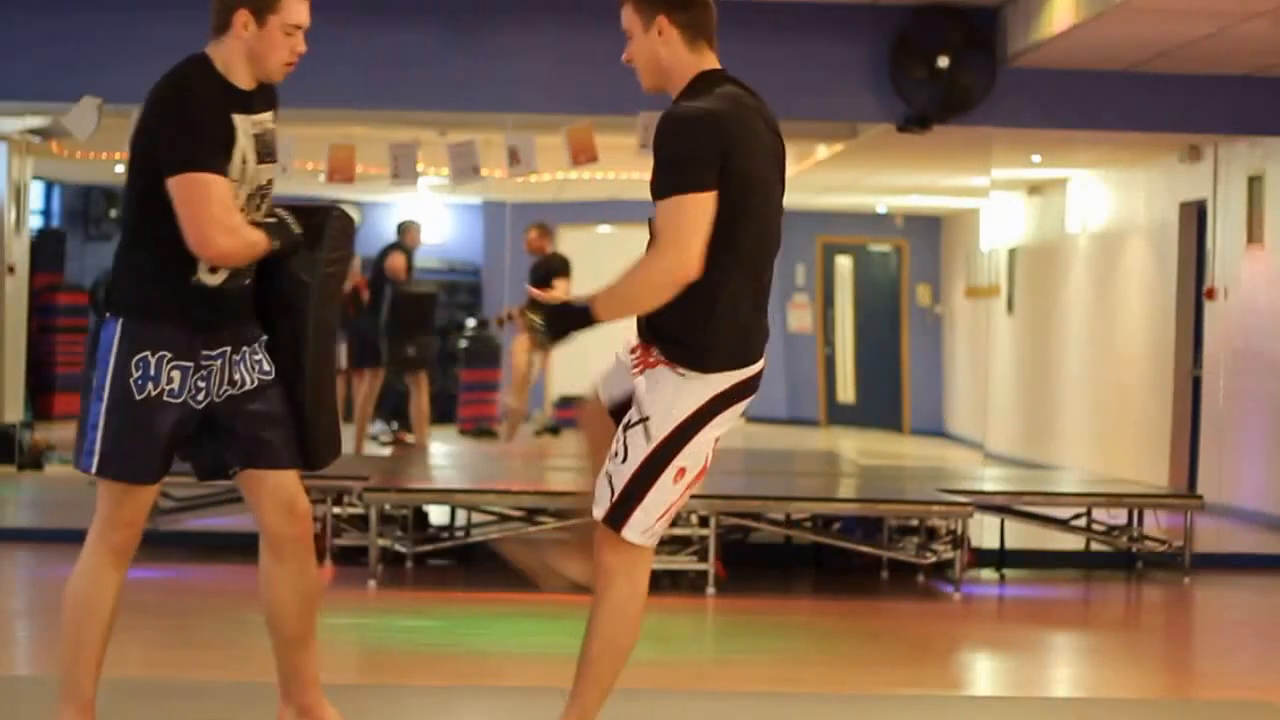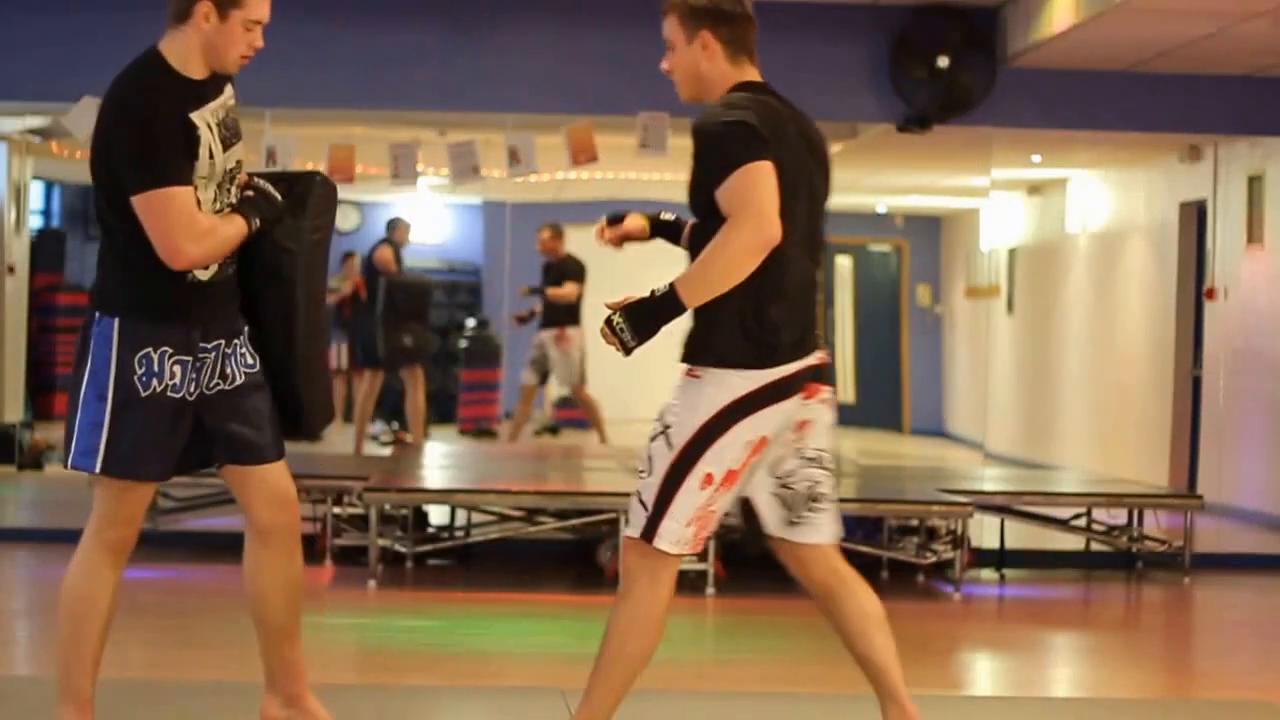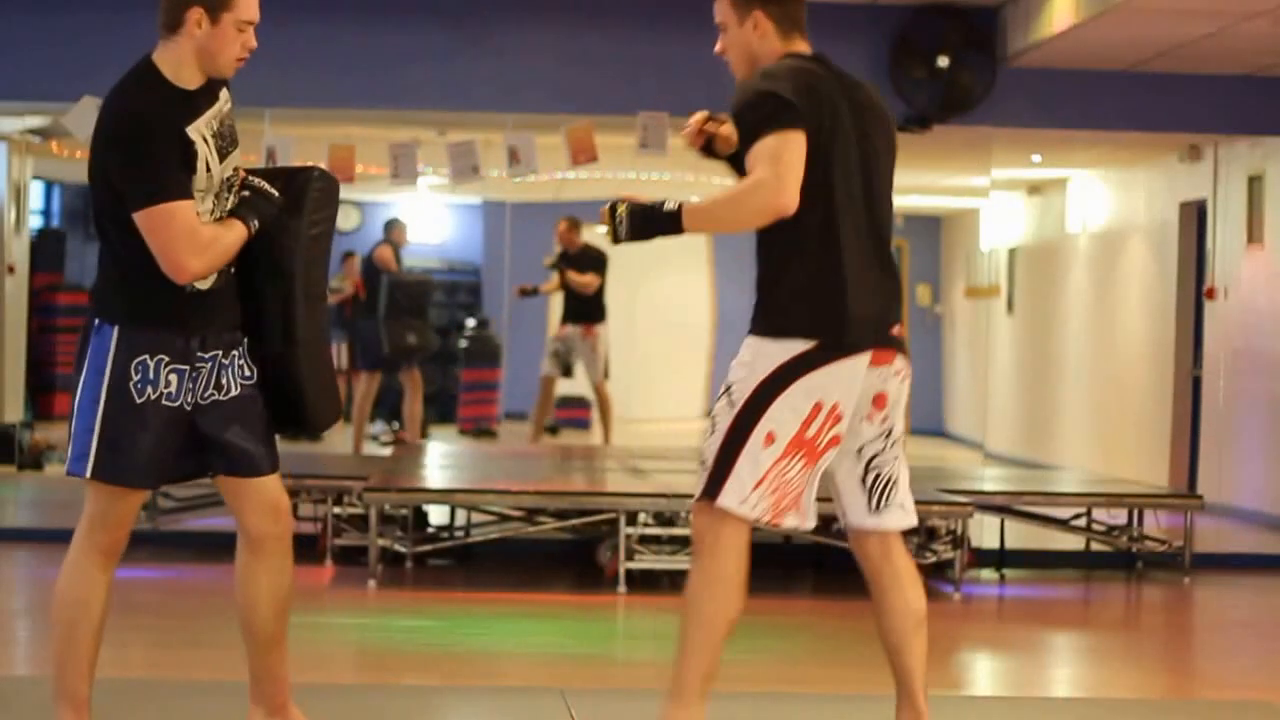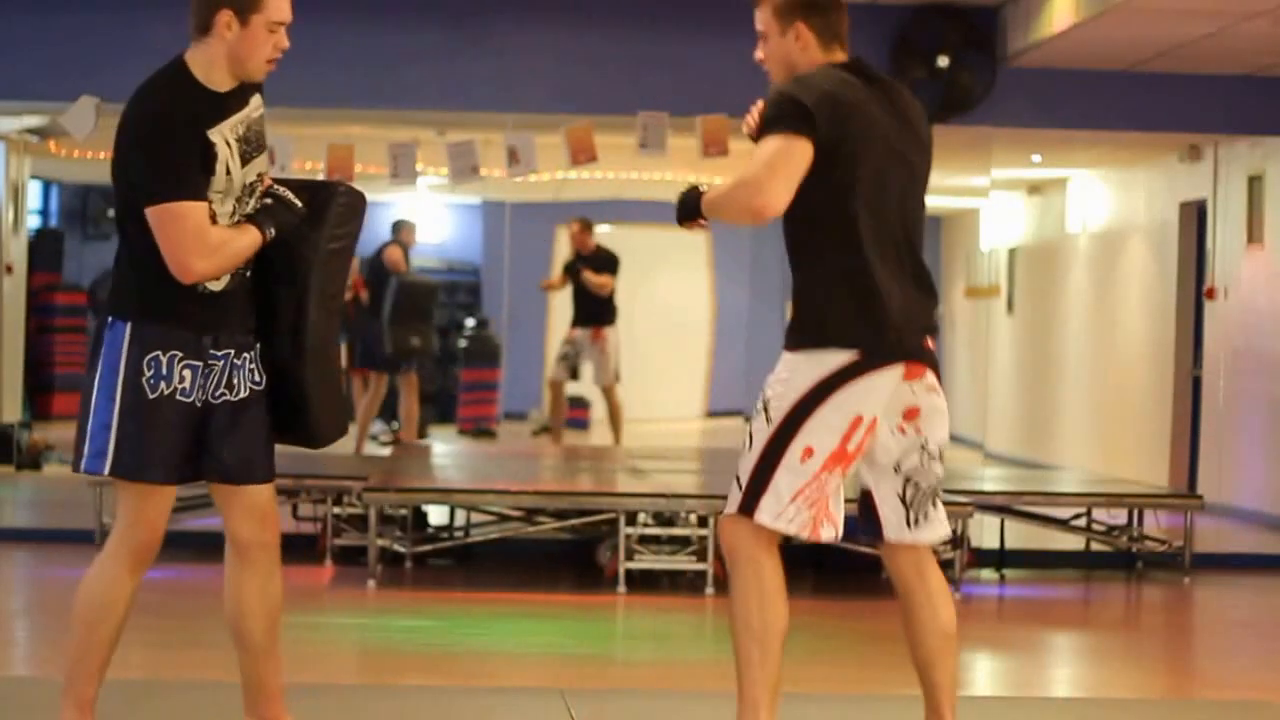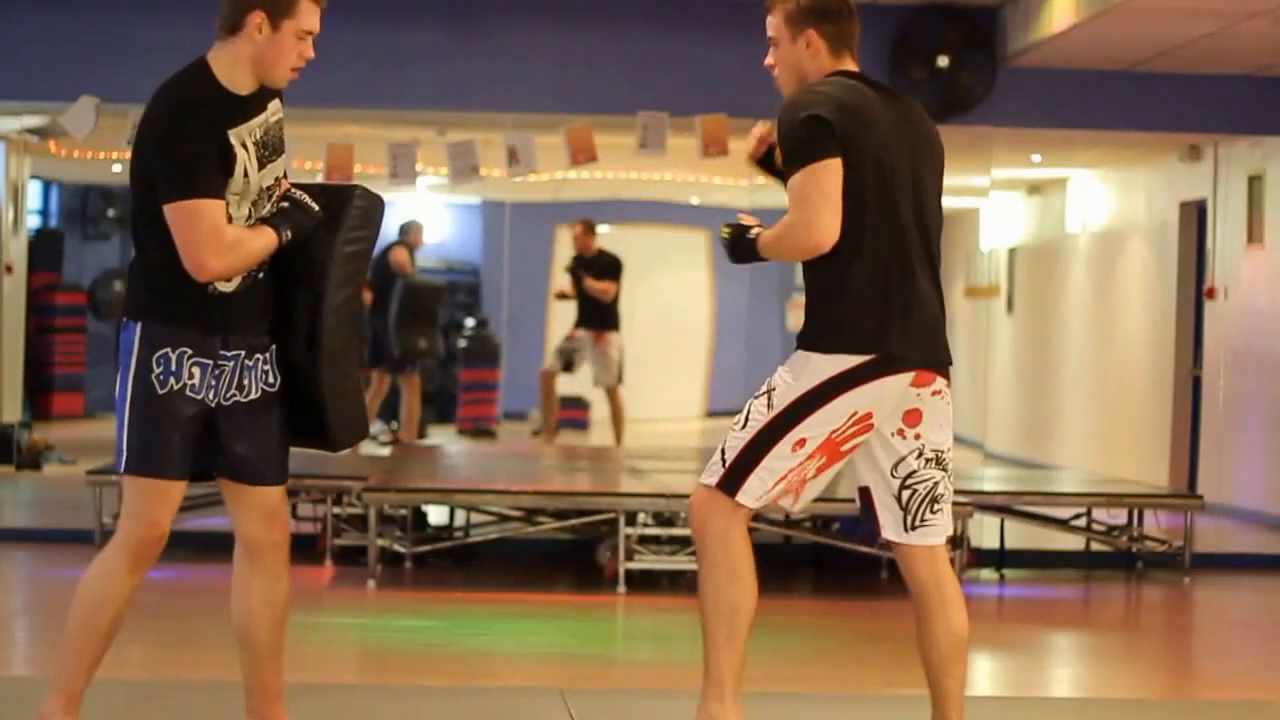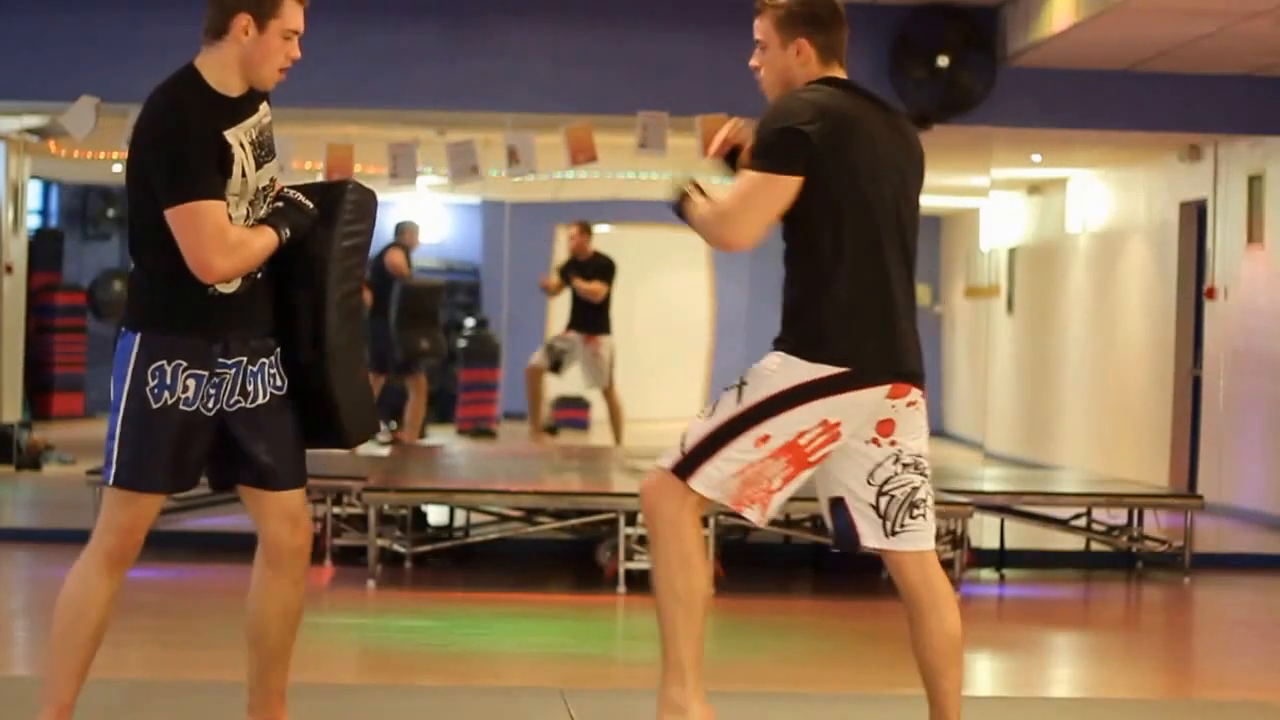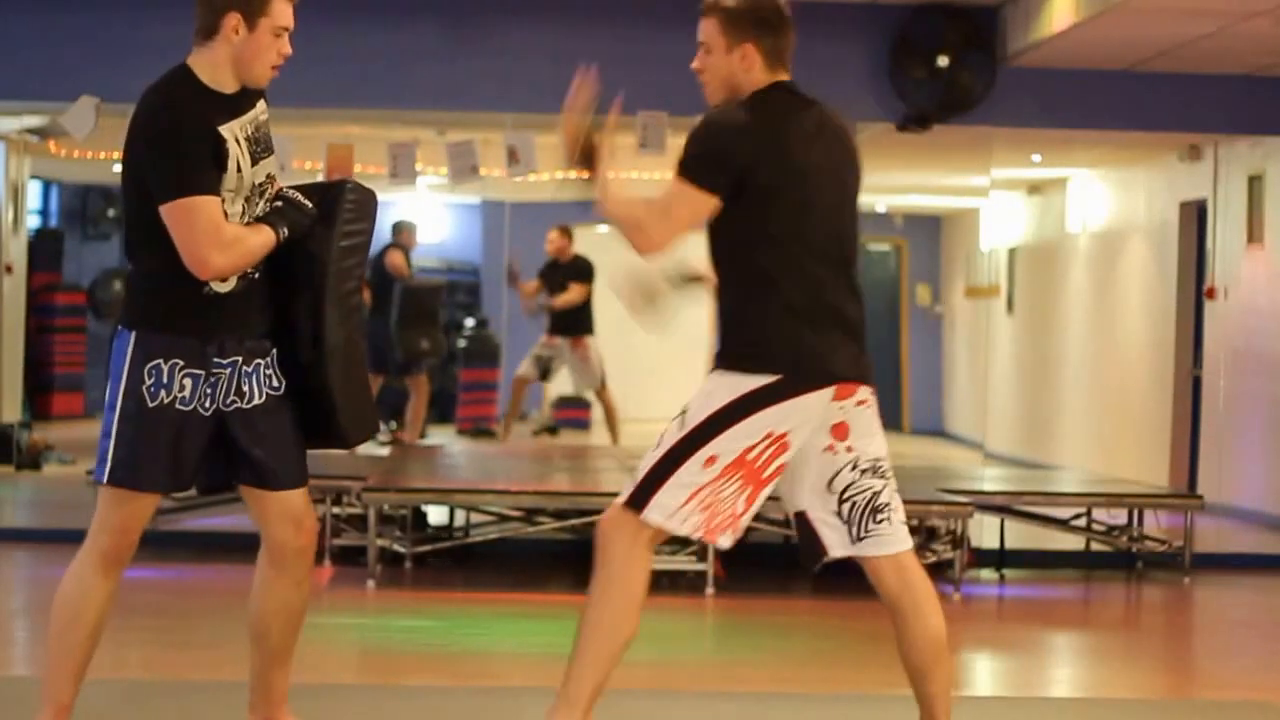
dt=0.2s
person 1, frame 1
left shoulder: (261, 98)
right shoulder: (186, 98)
right elbow: (213, 236)
left wrist: (270, 230)
right wrist: (274, 234)
left hip: (233, 343)
right hip: (154, 339)
left knee: (289, 518)
right knee: (116, 531)
person 1, frame 2
left shoulder: (216, 81)
right shoulder: (142, 101)
right elbow: (182, 244)
left wrist: (249, 199)
right wrist: (250, 214)
left hip: (220, 330)
right hip: (144, 334)
left knee: (276, 509)
right knee: (112, 529)
person 1, frame 3
left shoulder: (211, 87)
right shoulder: (137, 115)
right elbow: (185, 258)
left wrist: (244, 200)
right wrist: (253, 214)
left hip: (218, 340)
right hip: (141, 343)
left knee: (269, 519)
right knee: (103, 534)
person 1, frame 4
left shoulder: (245, 92)
right shoulder: (161, 113)
right elbow: (193, 258)
left wrist: (272, 207)
right wrist: (269, 222)
left hip: (232, 342)
right hip: (155, 340)
left knee: (257, 530)
right knee: (137, 538)
person 1, frame 5
left shoulder: (266, 96)
right shoulder: (182, 113)
right elbow: (207, 256)
left wrist: (290, 205)
right wrist: (286, 225)
left hip: (247, 343)
right hip: (171, 339)
left knee: (266, 532)
right knee: (143, 534)
person 1, frame 6
left shoulder: (253, 99)
right shoulder: (176, 117)
right elbow: (213, 258)
left wrist: (284, 212)
right wrist: (284, 224)
left hip: (250, 348)
right hip: (170, 350)
left knee: (288, 534)
right knee: (116, 541)
person 1, frame 7
left shoulder: (249, 98)
right shoulder: (171, 115)
right elbow: (209, 254)
left wrist: (281, 209)
right wrist: (282, 222)
left hip: (248, 348)
right hip: (168, 349)
left knee: (294, 535)
right knee: (111, 541)
person 2, frame 1
left shoulder: (692, 122)
right shoulder: (741, 112)
left elbow: (680, 261)
left wrist: (580, 315)
left hip: (698, 365)
right hip: (701, 330)
left knee: (621, 546)
right knee: (598, 416)
right ankle: (588, 551)
person 2, frame 2
left shoulder: (726, 122)
right shoulder: (796, 126)
left elbow: (757, 229)
left wrist: (661, 303)
right wrist: (662, 227)
left hip: (737, 371)
right hip: (800, 372)
left knee: (648, 555)
right knee: (815, 559)
person 2, frame 3
left shoulder: (772, 90)
right shoulder: (867, 105)
left elbow: (776, 195)
left wrist: (664, 217)
right wrist: (733, 147)
left hip: (799, 344)
right hip: (878, 346)
left knee: (720, 525)
right knee: (881, 541)
person 2, frame 4
left shoulder: (803, 95)
right shoulder: (906, 112)
left elbow: (764, 199)
left wrist: (698, 203)
left hip: (836, 356)
right hip: (911, 359)
left knee: (747, 534)
right knee: (912, 554)
person 2, frame 5
left shoulder: (814, 108)
right shoulder: (916, 123)
left elbow: (817, 232)
left wrist: (746, 241)
left hip: (846, 356)
right hip: (922, 363)
left knee: (714, 507)
right knee: (924, 560)
person 2, frame 6
left shoulder: (796, 118)
right shoulder: (898, 132)
left elbow: (734, 228)
left wrist: (689, 203)
right wrist: (753, 160)
left hip: (817, 367)
right hip: (895, 375)
left knee: (668, 494)
right knee: (916, 563)
person 2, frame 7
left shoulder: (732, 130)
right shoulder: (830, 134)
left elbow: (651, 232)
left wrist: (590, 158)
left hip: (763, 377)
right hip: (842, 379)
left knee: (625, 529)
right knee: (894, 566)
person 3, frame 1
left shoulder: (386, 253)
right shoulder: (399, 252)
right elbow: (394, 273)
right wrist: (404, 285)
left hip: (374, 323)
left knee: (371, 385)
right knee: (419, 383)
left ankle: (359, 446)
right ankle: (421, 447)
person 3, frame 2
left shoulder: (379, 249)
right shoulder: (388, 247)
right elbow: (382, 259)
left hip: (370, 322)
right hip: (384, 321)
left knee: (369, 383)
right knee: (414, 379)
left ankle: (358, 448)
right ankle: (417, 445)
person 3, frame 3
left shoulder: (375, 253)
right shoulder: (387, 248)
right elbow: (382, 257)
left hip: (368, 322)
right hip: (384, 323)
left knee: (366, 386)
right knee: (413, 383)
left ankle: (357, 449)
right ankle: (413, 446)
person 3, frame 4
left shoulder: (378, 254)
right shoulder: (396, 248)
right elbow: (392, 259)
left hip: (373, 323)
left knee: (375, 388)
right knee: (408, 385)
left ankle: (358, 448)
person 3, frame 5
left shoulder: (383, 255)
right shoulder: (401, 248)
right elbow: (399, 260)
left hip: (377, 322)
right hip: (393, 325)
left knee: (377, 387)
right knee: (411, 386)
person 3, frame 6
left shoulder: (381, 256)
right shoulder: (397, 250)
right elbow: (395, 263)
right wrist: (409, 281)
left hip: (377, 325)
right hip: (394, 327)
left knee: (372, 388)
right knee: (418, 388)
right ankle: (409, 446)
person 3, frame 7
left shoulder: (379, 256)
right shoulder: (397, 250)
right elbow: (395, 263)
right wrist: (409, 281)
left hip: (377, 327)
right hip: (394, 328)
left knee: (369, 388)
right knee: (419, 388)
right ankle: (409, 445)
person 4, frame 1
left shoulder: (557, 262)
right shoulder: (538, 266)
left elbow: (562, 293)
left wrist: (533, 303)
right wrist: (515, 313)
left knee: (520, 343)
right knee: (522, 386)
right ankle: (507, 441)
person 4, frame 2
left shoulder: (573, 266)
right shoulder: (547, 267)
left elbow: (569, 295)
left wrist: (539, 290)
right wrist: (532, 312)
left hip: (567, 332)
right hip: (545, 332)
left knee: (577, 390)
right knee: (527, 388)
left ankle: (603, 441)
right ankle: (511, 442)
person 4, frame 3
left shoulder: (596, 256)
right shoulder: (563, 256)
left elbow: (589, 287)
left wrist: (562, 269)
right wrist: (535, 290)
left hip: (591, 327)
right hip: (567, 325)
left knee: (598, 385)
right knee: (546, 379)
left ankle: (607, 441)
right ankle: (535, 437)
person 4, frame 4
left shoulder: (608, 258)
right shoulder: (575, 258)
left elbow: (604, 288)
right elbow: (561, 281)
left wrist: (580, 269)
right wrist: (548, 285)
left hip: (602, 330)
right hip: (577, 328)
left knee: (608, 388)
right knee: (556, 382)
left ankle: (618, 444)
right ankle: (555, 441)
person 4, frame 5
left shoulder: (611, 262)
right shoulder: (578, 261)
left elbow: (607, 294)
left wrist: (582, 276)
right wrist: (565, 293)
left hip: (605, 333)
right hip: (580, 329)
left knee: (611, 390)
right knee: (546, 373)
left ankle: (618, 445)
right ankle: (548, 434)
person 4, frame 6
left shoulder: (605, 264)
right shoulder: (571, 265)
left elbow: (596, 295)
right elbow: (554, 290)
left wrist: (571, 277)
right wrist: (548, 285)
left hip: (597, 335)
right hip: (572, 331)
left knee: (608, 390)
right knee: (533, 369)
left ankle: (619, 444)
right ankle: (535, 429)
person 4, frame 7
left shoulder: (583, 267)
right shoulder: (550, 268)
left elbow: (574, 297)
right elbow: (528, 293)
left wrist: (545, 305)
right wrist: (516, 283)
left hip: (580, 338)
right hip: (554, 336)
left knee: (600, 391)
right knee: (520, 379)
left ankle: (615, 444)
right ankle: (504, 436)
